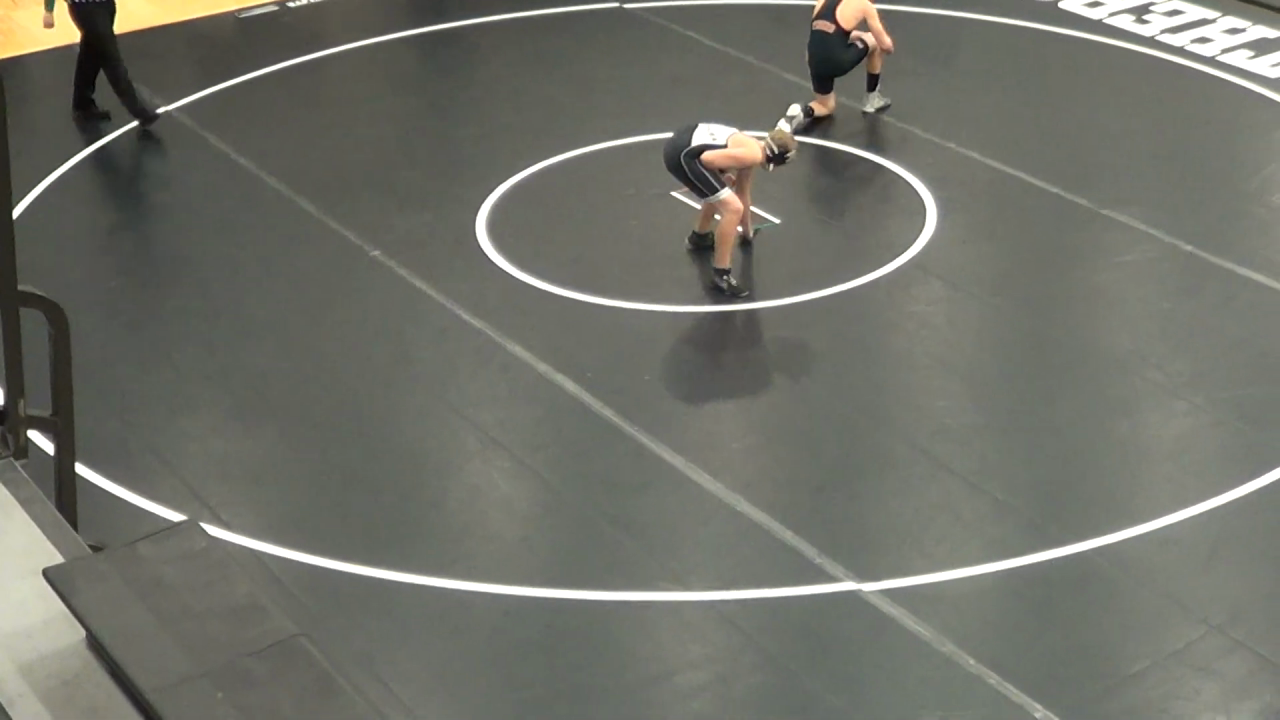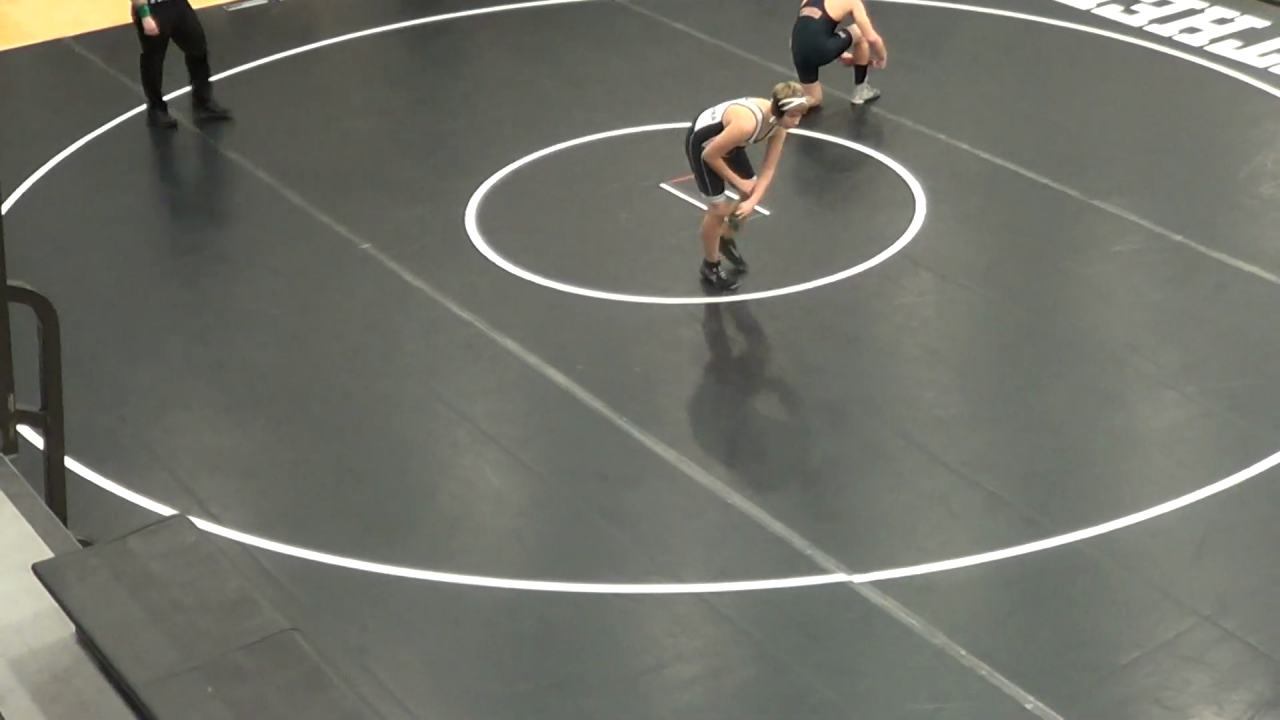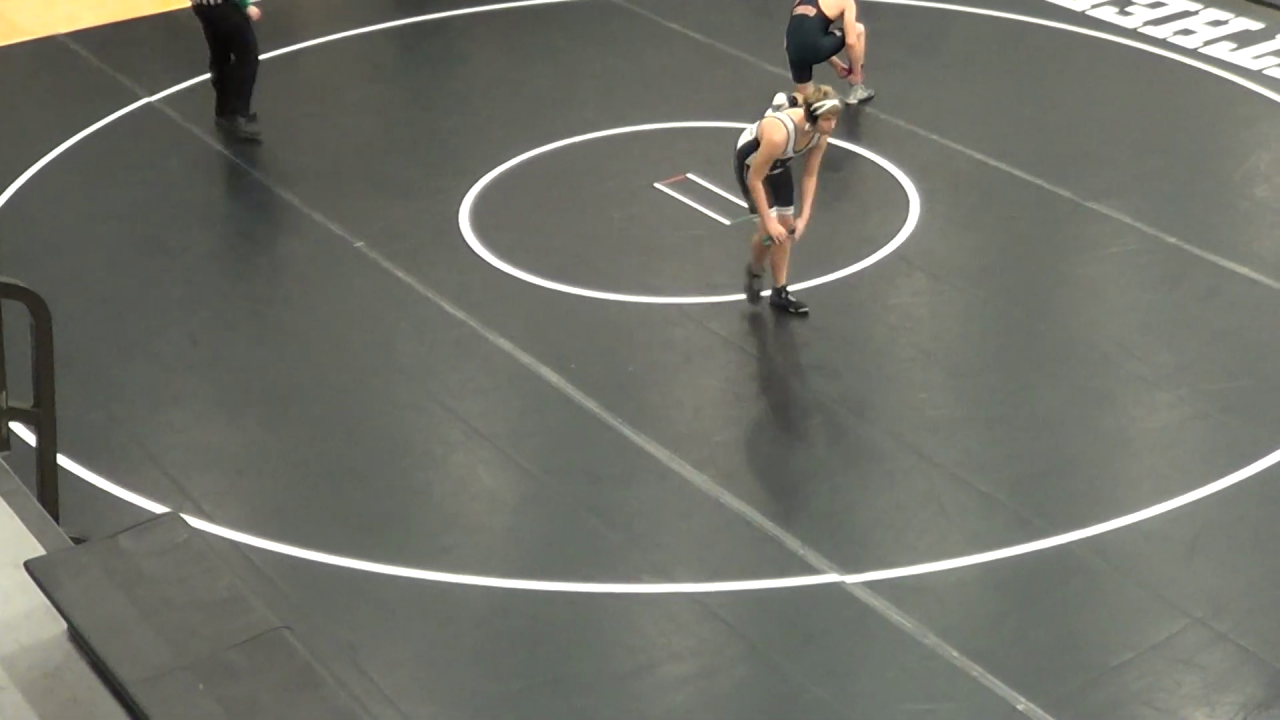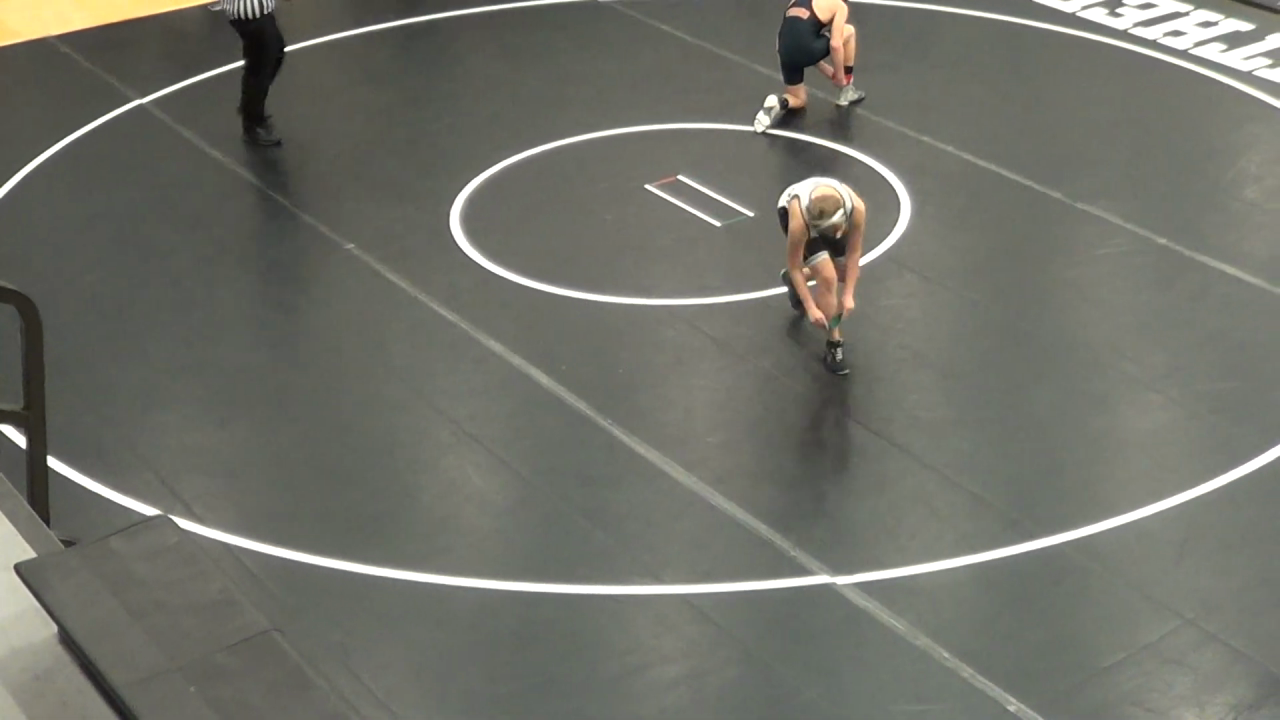
dt=0.5s
person 1, frame 1
left shoulder: (751, 150)
right shoulder: (753, 155)
left elbow: (743, 195)
right elbow: (707, 158)
left wrist: (746, 230)
right wrist: (721, 177)
right hip: (683, 155)
left knee: (719, 192)
right knee: (732, 208)
left ankle: (700, 236)
right ankle: (721, 275)
person 1, frame 2
left shoulder: (777, 124)
right shoulder: (746, 124)
left elbow: (769, 168)
right elbow: (709, 155)
left wrist: (753, 201)
right wrist: (736, 181)
left hip: (723, 142)
right hip: (702, 144)
left knee: (750, 195)
right knee: (720, 210)
left ankle: (727, 240)
right ankle: (711, 266)
person 1, frame 3
left shoulder: (821, 133)
right shoulder: (778, 135)
left elbow: (810, 175)
right elbow: (755, 180)
left wrist: (805, 216)
right wrist: (768, 221)
left hip: (779, 165)
right hip: (750, 164)
left knee: (787, 229)
right knee: (770, 231)
left ankle: (780, 291)
right ankle: (754, 271)
person 1, frame 4
left shoulder: (856, 208)
right shoulder: (800, 221)
left elbow: (854, 250)
right elbow: (794, 266)
left wrist: (849, 294)
right wrist: (810, 307)
left hip: (824, 216)
right hip: (791, 211)
left knee: (844, 273)
right knee: (827, 277)
left ankle: (793, 279)
right ankle: (833, 343)
